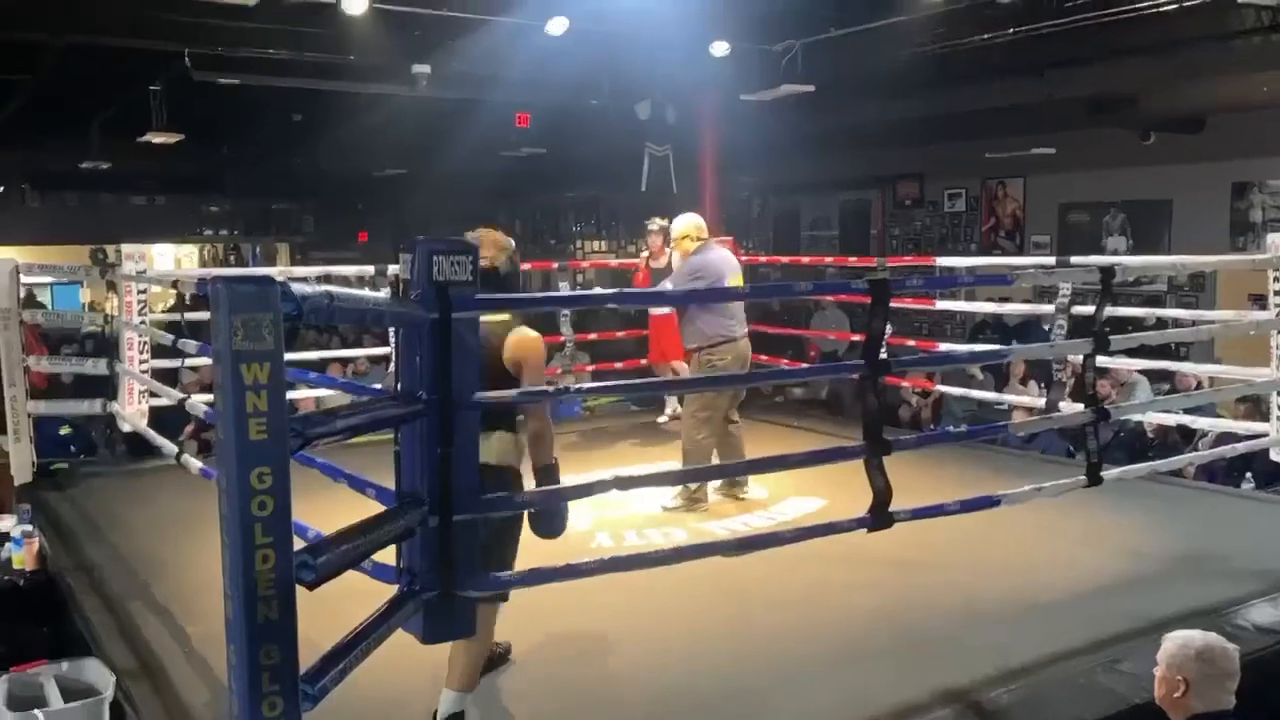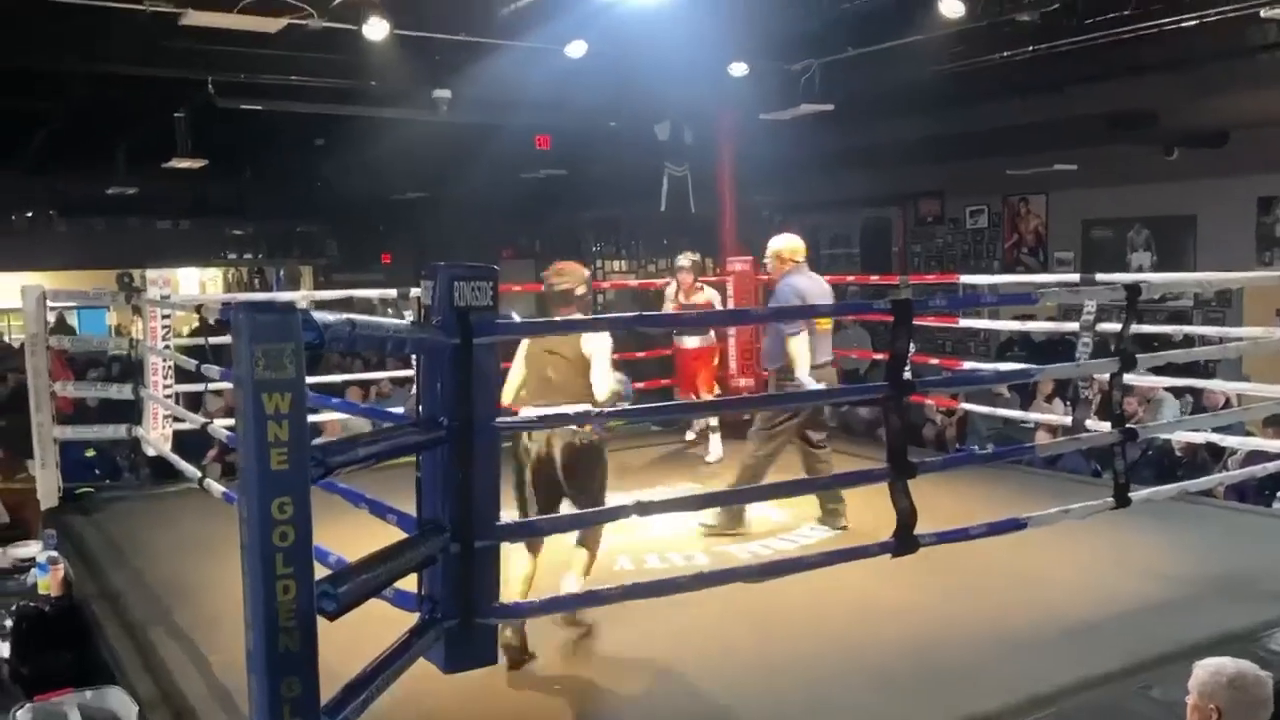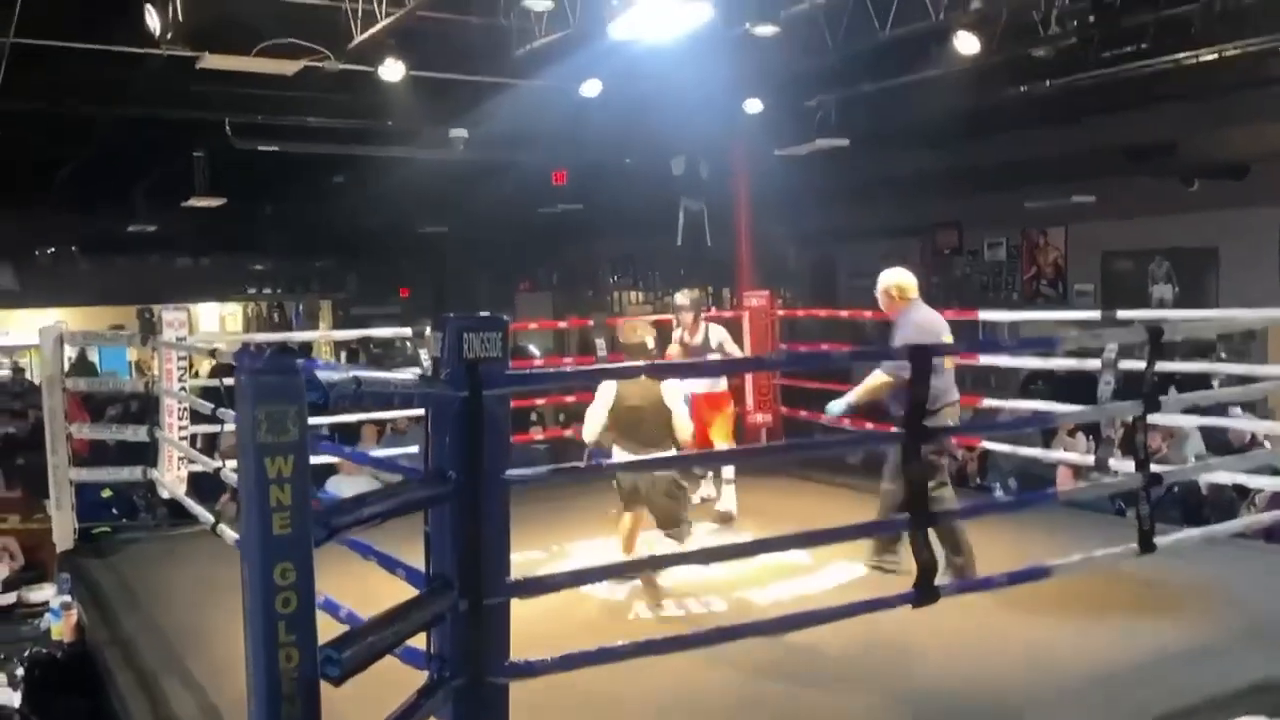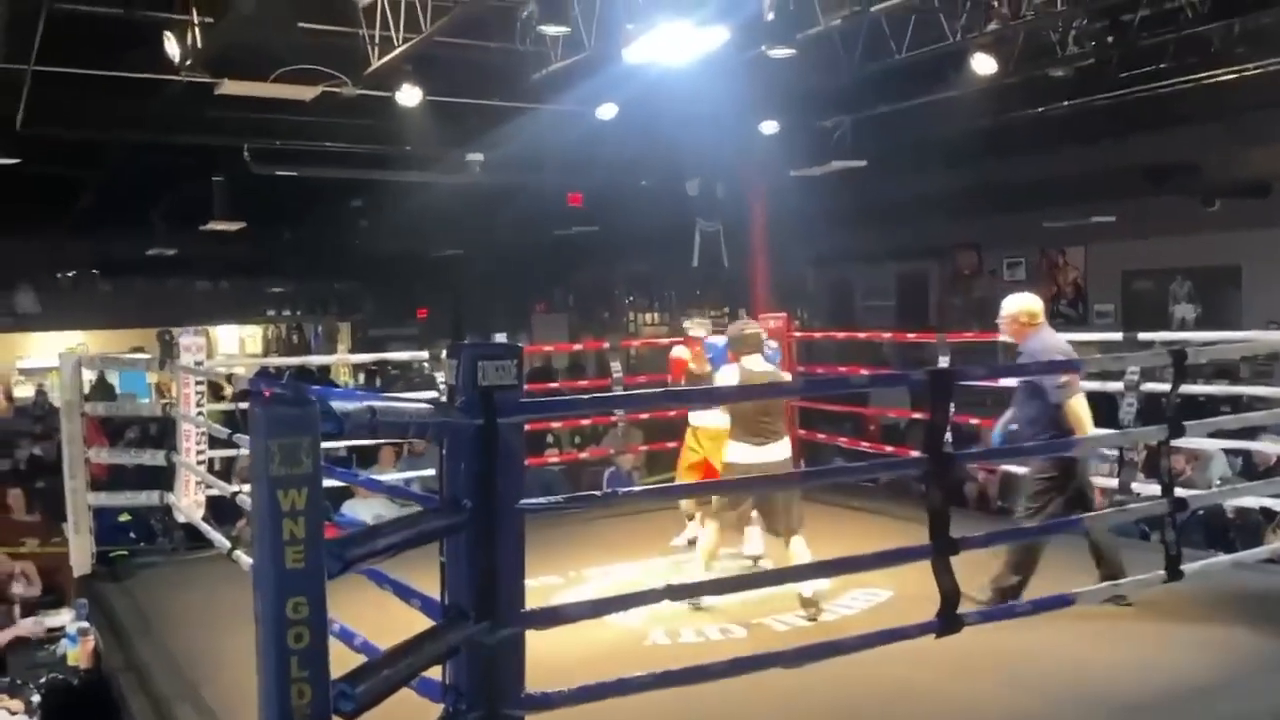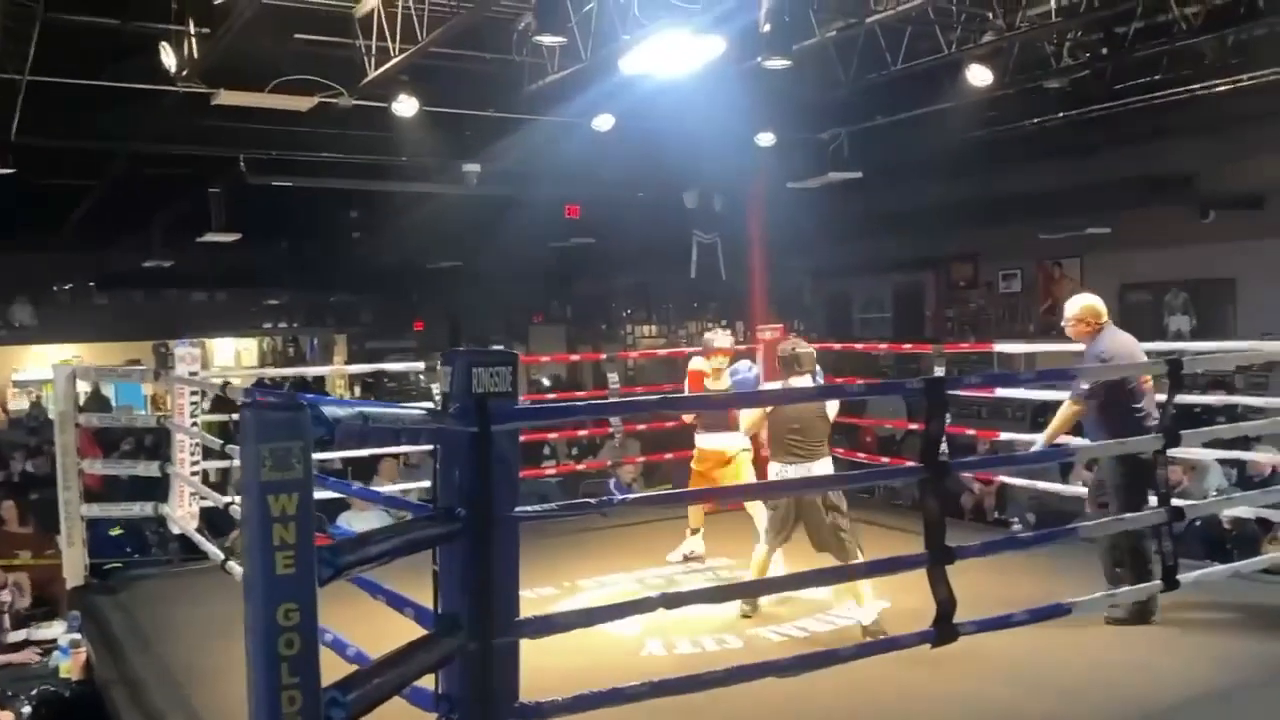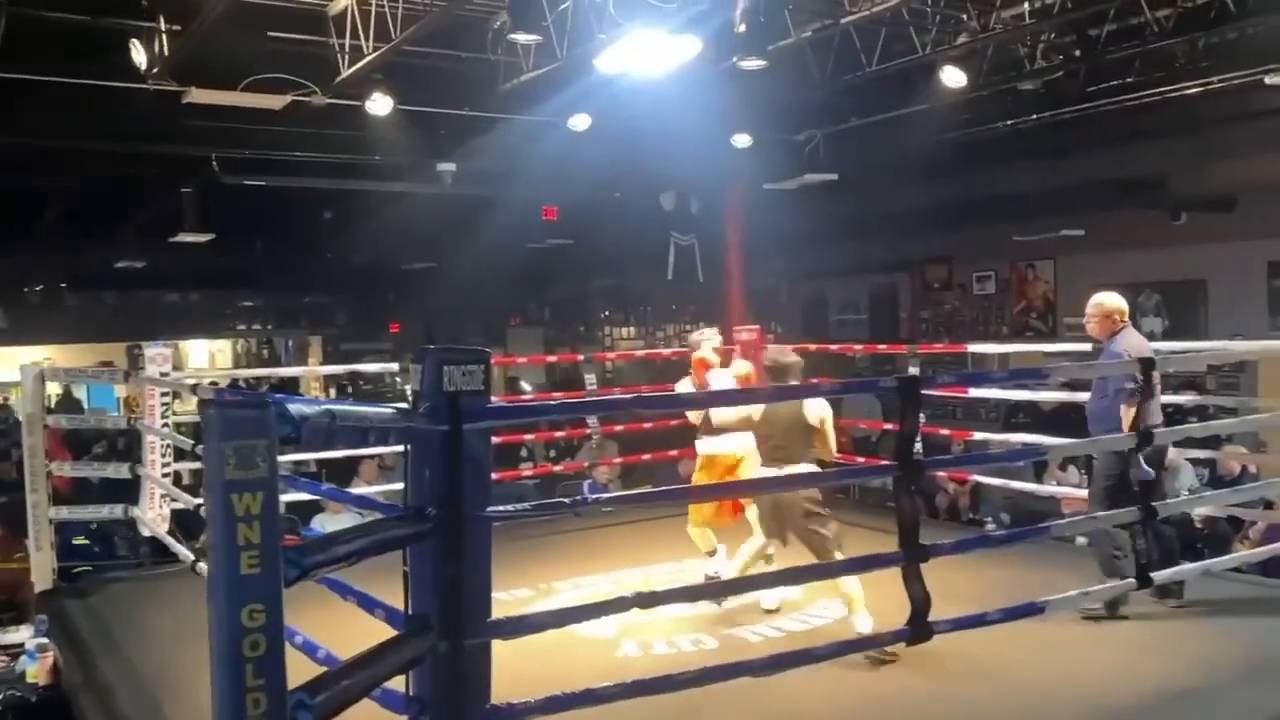
dt=0.5s
person 1, frame 1
right shoulder: (524, 340)
right elbow: (536, 426)
right wrist: (547, 480)
right hip: (493, 468)
right knee: (486, 594)
left ankle: (479, 650)
person 1, frame 2
left shoulder: (531, 341)
right shoulder: (594, 338)
left elbow: (508, 398)
right elbow: (603, 393)
right wrist: (618, 387)
left hip: (530, 435)
right hip: (576, 436)
left knee: (532, 536)
right knee: (590, 522)
left ankle: (514, 628)
right ankle: (571, 596)
person 1, frame 3
left shoulder: (610, 387)
right shoulder: (668, 387)
left elbow: (591, 436)
right elbow: (685, 437)
left wrist: (613, 426)
right wrist: (683, 412)
left hip: (626, 466)
right hip: (660, 469)
left knee: (632, 510)
right knee: (678, 530)
person 1, frame 4
left shoulder: (729, 374)
right shoulder: (783, 378)
left hip: (740, 464)
right hip: (777, 462)
left knee: (714, 521)
right knee: (792, 532)
right ankle: (809, 597)
person 1, frame 5
right shoulder: (829, 399)
left elbow: (747, 428)
left hip: (782, 480)
right hip: (819, 480)
left knee: (769, 541)
right knee: (850, 551)
left ankle: (749, 599)
right ankle: (869, 621)
person 1, frame 6
left shoulder: (757, 402)
right shoulder: (816, 404)
left elbow: (717, 418)
right elbow: (829, 451)
right hip: (801, 488)
left knee: (765, 537)
right knee: (835, 559)
left ankle: (727, 580)
right ankle: (864, 629)
person 2, frame 1
left shoulder: (699, 264)
right shoulder: (725, 257)
left hip: (716, 353)
right hip: (737, 347)
left knee: (697, 423)
right knee: (726, 416)
left ankle: (694, 493)
right ankle: (736, 481)
person 2, frame 2
left shoulder: (788, 287)
right shoulder: (821, 285)
left elbow: (795, 333)
left wrist: (803, 375)
left hip: (793, 379)
right hip: (823, 372)
left knee: (762, 443)
right knee: (814, 443)
left ankle: (732, 515)
right ankle: (833, 511)
person 2, frame 3
left shoulder: (912, 324)
right shoulder: (928, 318)
left elbow: (890, 374)
left wrist: (847, 401)
left hip: (931, 419)
right hip: (933, 414)
left knee: (935, 491)
right knee: (896, 482)
left ankle: (961, 567)
right ankle: (885, 553)
person 2, frame 4
left shoulder: (1043, 349)
right shoulder: (1037, 347)
left elbow: (1071, 397)
right elbow: (1029, 398)
right wrist: (1005, 423)
right hip: (1060, 444)
left knee: (1032, 515)
right knee: (1083, 514)
left ankle: (1005, 591)
right ankle: (1116, 583)
person 2, frame 5
left shoulder: (1102, 351)
right shoulder: (1120, 340)
left elbow: (1078, 403)
left wrist: (1044, 440)
right hip: (1131, 440)
right knee: (1102, 503)
left ankle: (1139, 603)
right ankle: (1119, 583)
person 2, frame 6
left shoulder: (1119, 350)
right shoulder: (1134, 343)
left elbow: (1129, 405)
left wrist: (1130, 452)
left hip: (1126, 448)
right hip: (1149, 443)
left ankle: (1115, 593)
right ankle: (1169, 586)
person 3, frame 1
left shoulder: (677, 259)
right shoulder: (644, 259)
right elbow: (639, 290)
right wrist: (639, 272)
left hip: (674, 316)
right hip: (655, 317)
left knee: (676, 362)
right knee: (658, 362)
right ankle: (672, 405)
person 3, frame 2
left shoulder: (710, 293)
right shoulder: (670, 291)
left wrist: (711, 309)
right wrist: (667, 314)
left hip: (705, 349)
right hip: (681, 349)
left knee: (705, 393)
right knee: (681, 391)
left ankle: (715, 443)
right ankle: (698, 419)
person 3, frame 3
left shoulder: (716, 332)
right shoulder: (677, 334)
left elbow: (740, 358)
right wrist: (672, 359)
left hip: (716, 395)
right hip: (692, 397)
left knee: (721, 443)
right knee: (692, 445)
left ankle: (728, 499)
right ankle: (706, 486)
person 3, frame 4
left shoulder: (720, 358)
right shoulder: (681, 362)
right wrist: (675, 378)
left hip: (724, 430)
right hip: (696, 431)
right knee: (682, 485)
right ankle: (693, 527)
person 3, frame 5
left shoulder: (741, 377)
right shoulder: (695, 378)
right elbow: (688, 417)
right wrist: (693, 391)
left hip: (736, 449)
right hip: (706, 450)
left knee: (753, 502)
right knee: (695, 503)
right ankle: (693, 543)
person 3, frame 6
left shoulder: (730, 376)
right shoulder: (685, 385)
right elbow: (695, 417)
right wrist: (701, 384)
left hip: (743, 451)
right hip: (711, 455)
right knee: (695, 524)
right ankle: (716, 558)
